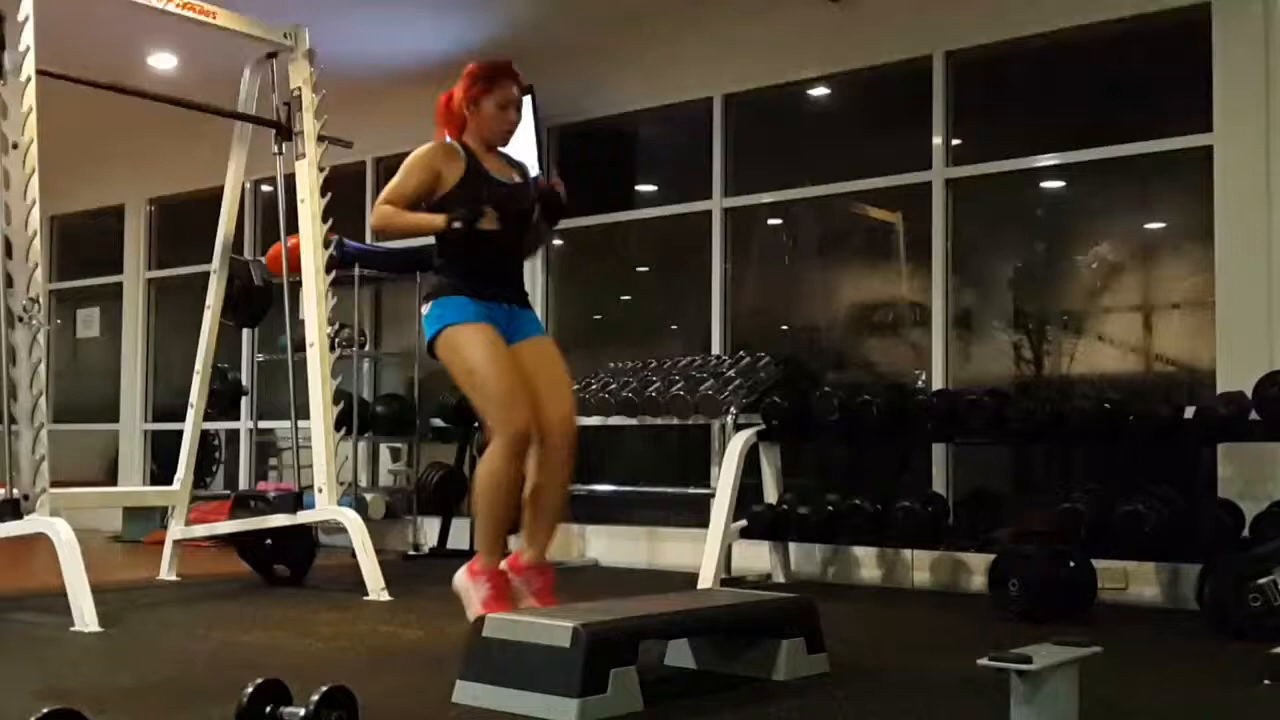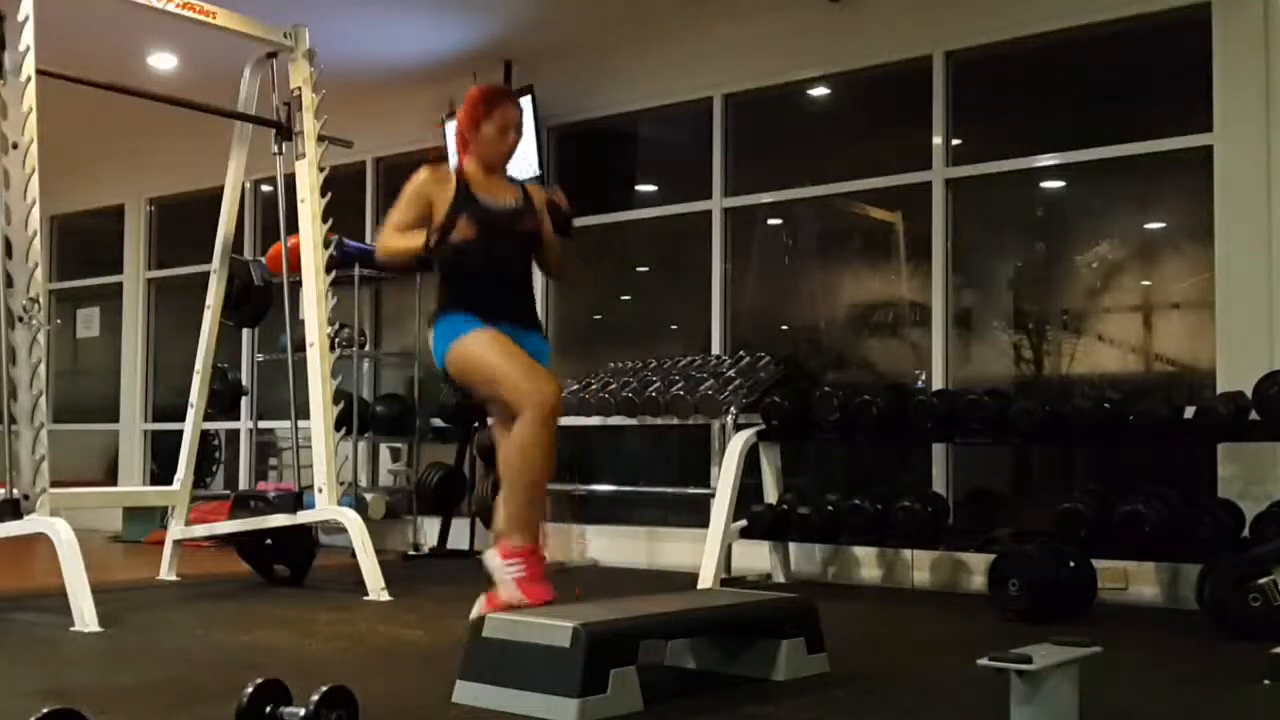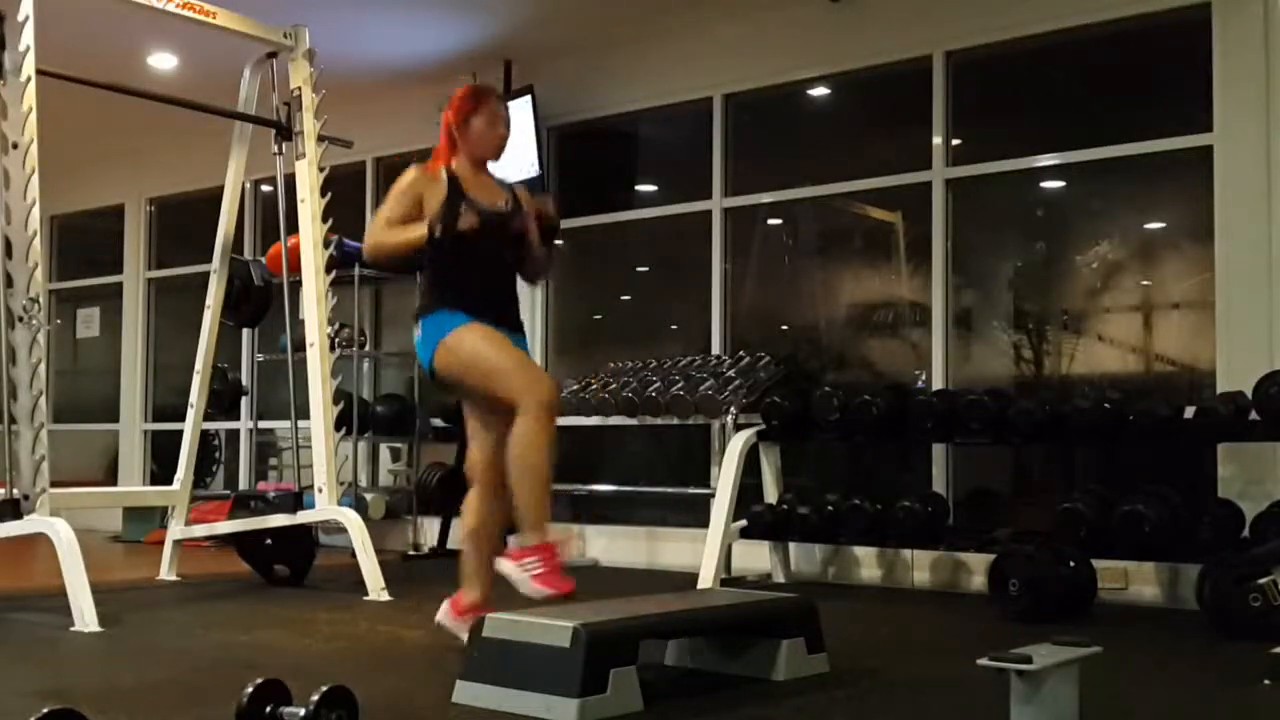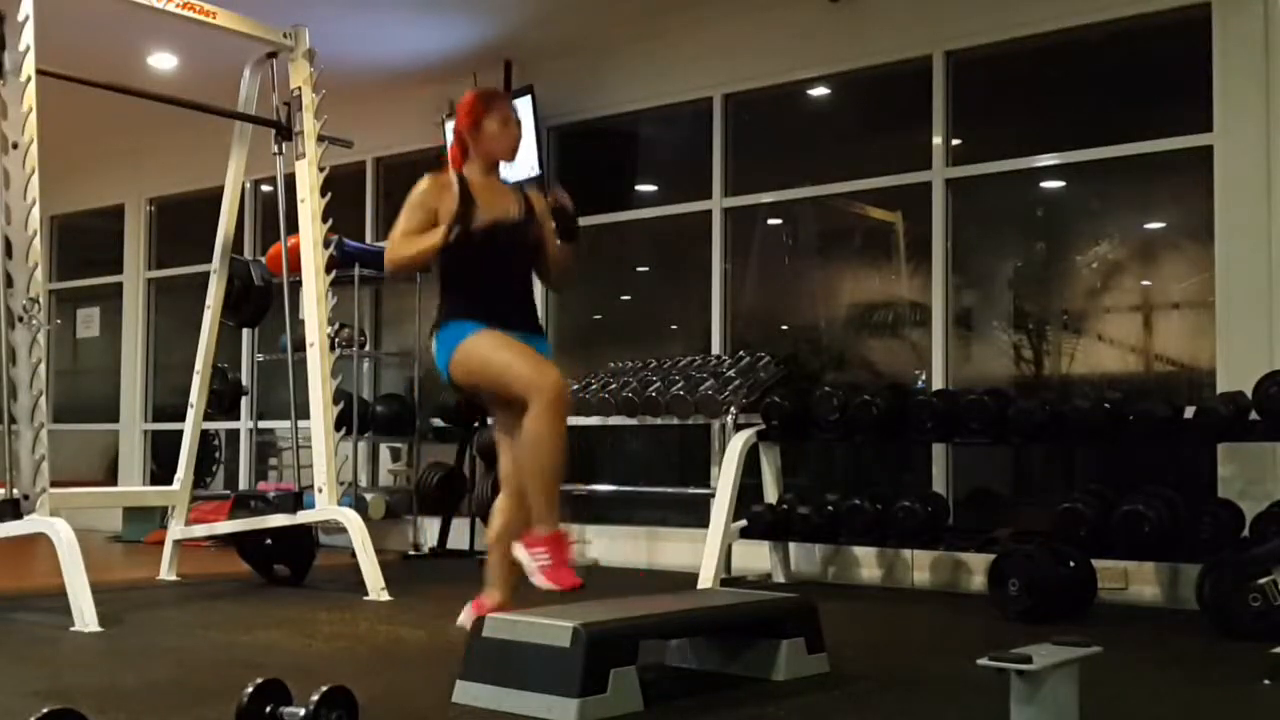
dt=0.7s
person 1, frame 1
left shoulder: (517, 172)
right shoulder: (438, 157)
right elbow: (382, 216)
left wrist: (548, 214)
right wrist: (453, 221)
left hip: (515, 309)
right hip: (458, 308)
left knee: (561, 428)
right knee: (514, 427)
left ankle: (529, 567)
right ankle: (484, 569)
person 1, frame 2
left shoulder: (529, 197)
right shoulder: (434, 183)
left elbow: (555, 269)
right elbow: (385, 245)
left wrist: (559, 228)
right wrist: (435, 239)
left hip: (524, 330)
right hip: (463, 326)
left knee: (522, 469)
right knee: (541, 400)
left ankle: (502, 600)
right ankle: (516, 548)
person 1, frame 3
left shoulder: (515, 196)
right shoulder: (427, 181)
left elbow: (535, 273)
right elbow: (374, 244)
left wrist: (540, 238)
right wrist: (436, 229)
left hip: (504, 328)
right hip: (448, 323)
left knee: (489, 472)
right knee: (540, 395)
left ankle: (465, 602)
right ankle: (532, 549)
person 1, frame 4
left shoulder: (529, 201)
right shoulder: (437, 189)
left elbow: (553, 277)
right elbow: (393, 259)
left wrist: (564, 233)
right wrist: (449, 235)
left hip: (526, 334)
right hip: (464, 333)
left knee: (521, 478)
right knee: (550, 387)
left ankle: (491, 605)
right ankle: (542, 537)
